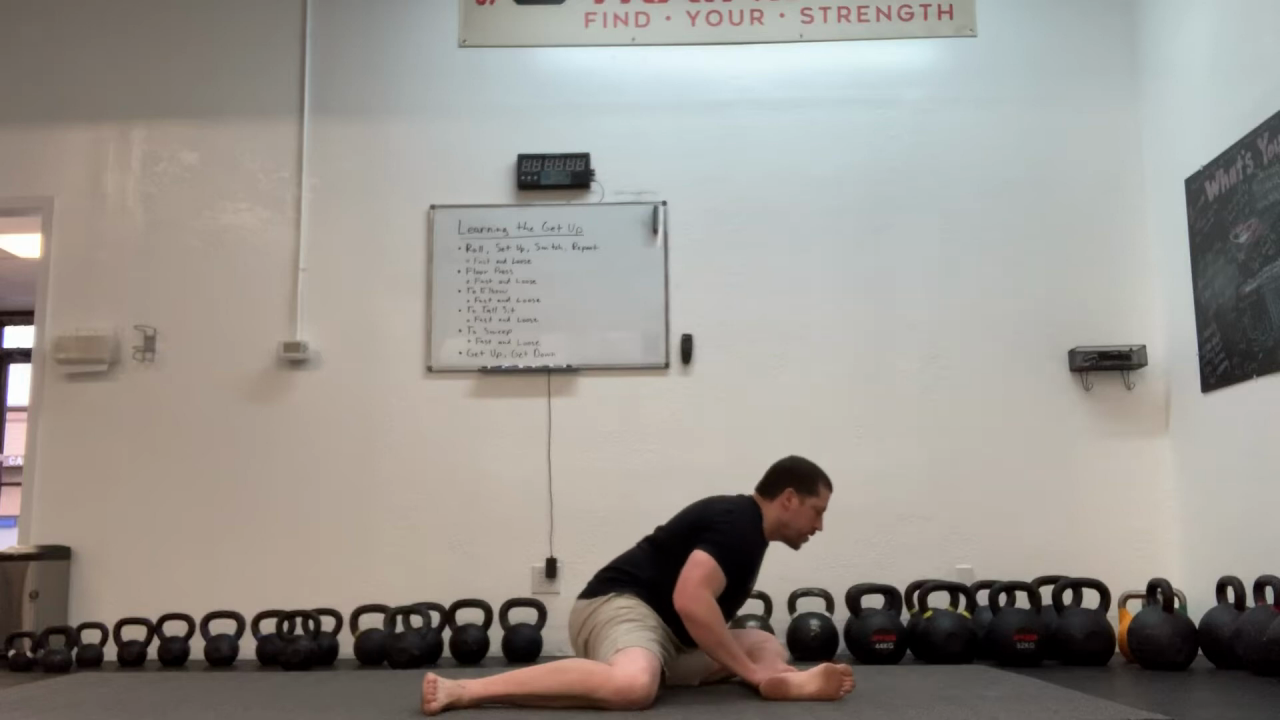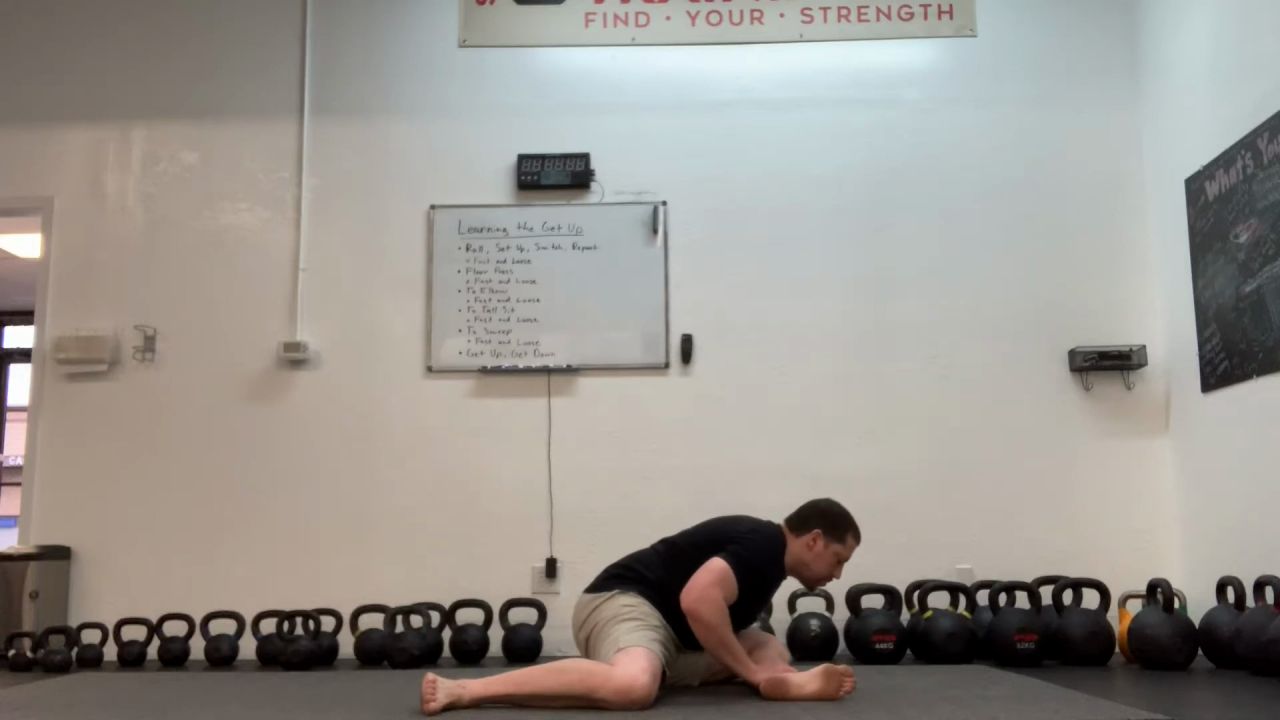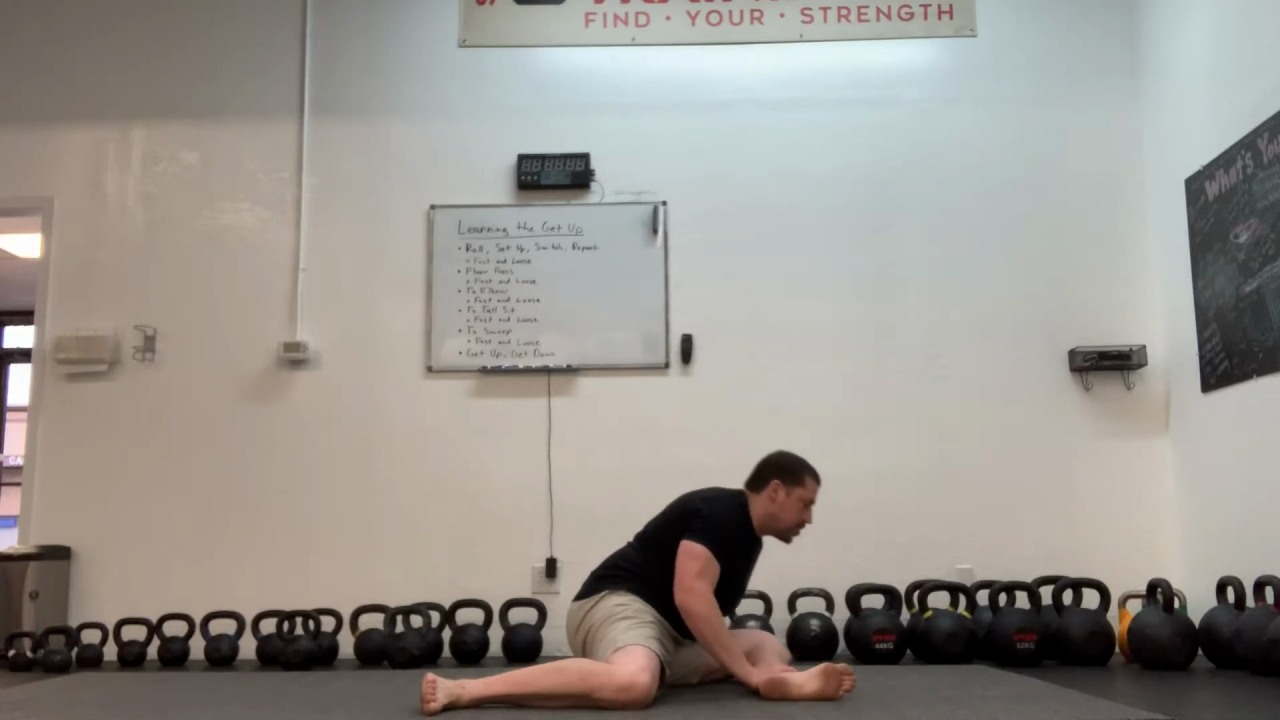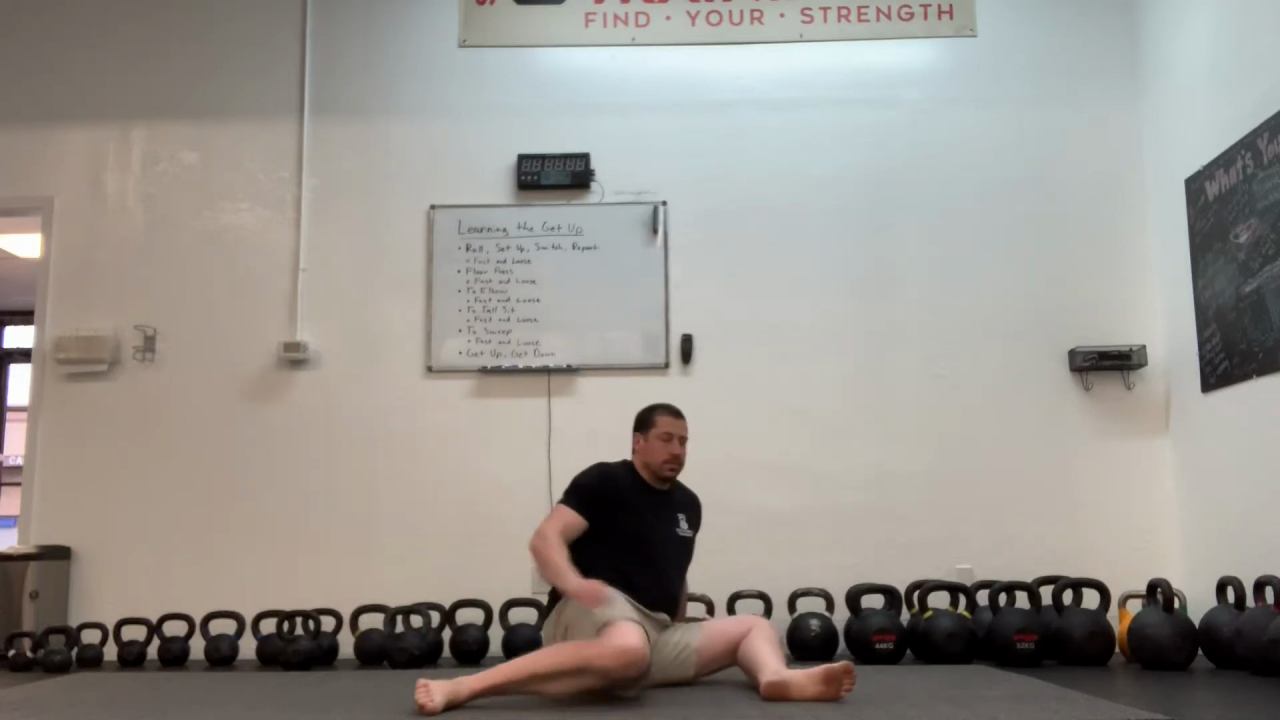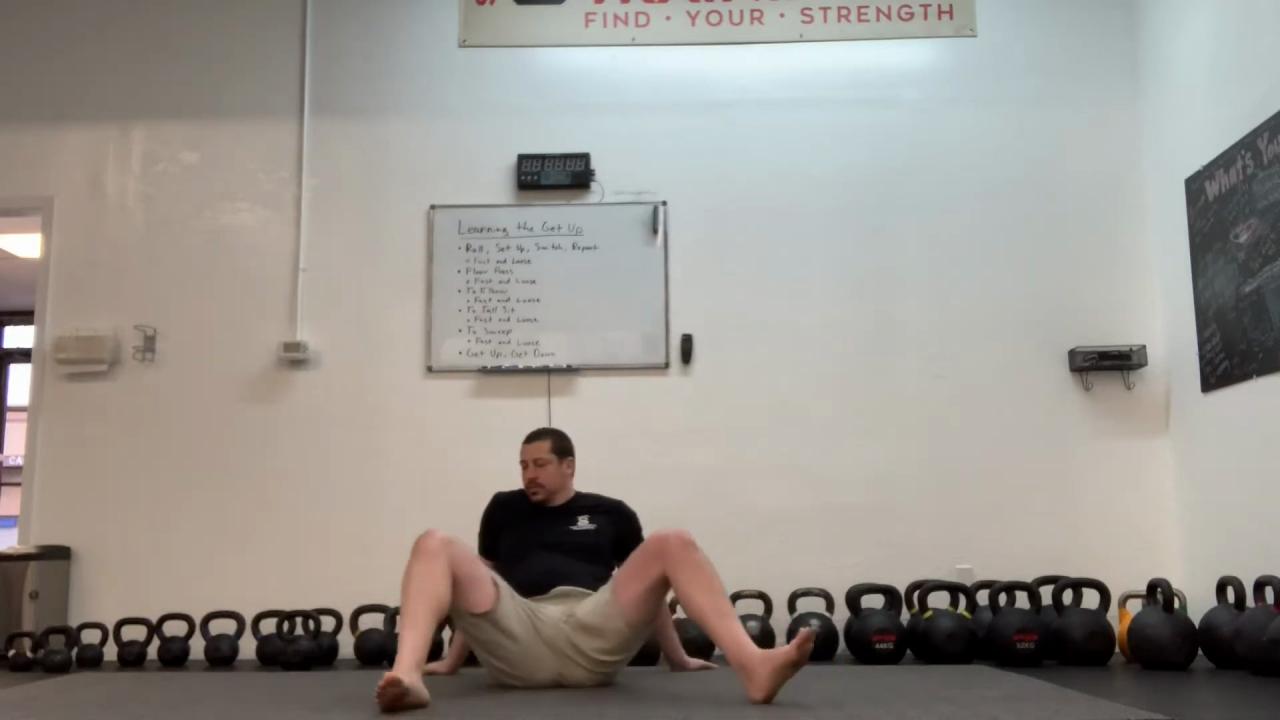
dt=1s
person 1, frame 1
left shoulder: (744, 526)
right shoulder: (736, 524)
left elbow: (703, 610)
right elbow: (691, 602)
right wrist: (753, 672)
right hip: (619, 606)
left knee: (767, 645)
right knee: (632, 685)
right ankle: (463, 690)
person 1, frame 2
left shoulder: (766, 553)
right shoulder: (763, 544)
right elbow: (697, 599)
left wrist: (770, 670)
right wrist: (753, 672)
right hip: (623, 602)
left knee: (772, 648)
right knee: (632, 685)
right ankle: (463, 689)
person 1, frame 3
left shoulder: (747, 534)
right shoulder: (720, 512)
right elbow: (691, 595)
right wrist: (748, 672)
right hip: (618, 604)
left knee: (769, 646)
right knee: (632, 684)
right ankle: (462, 690)
person 1, frame 4
left shoulder: (688, 502)
right shoulder: (604, 482)
right elbow: (545, 538)
left wrist: (686, 637)
right wrist: (571, 582)
left hip: (656, 629)
right hip: (593, 612)
left knee: (755, 626)
right knee: (627, 653)
left ankle: (777, 677)
right ankle: (460, 688)
person 1, frame 5
left shoulder: (610, 513)
right shoulder: (504, 509)
left elbow: (647, 586)
right elbow: (475, 583)
left wrist: (677, 656)
right wrist: (452, 660)
left hip: (592, 635)
right hip: (520, 636)
left knee: (674, 544)
right knee: (434, 544)
left ankle: (753, 668)
right ankle: (407, 675)
